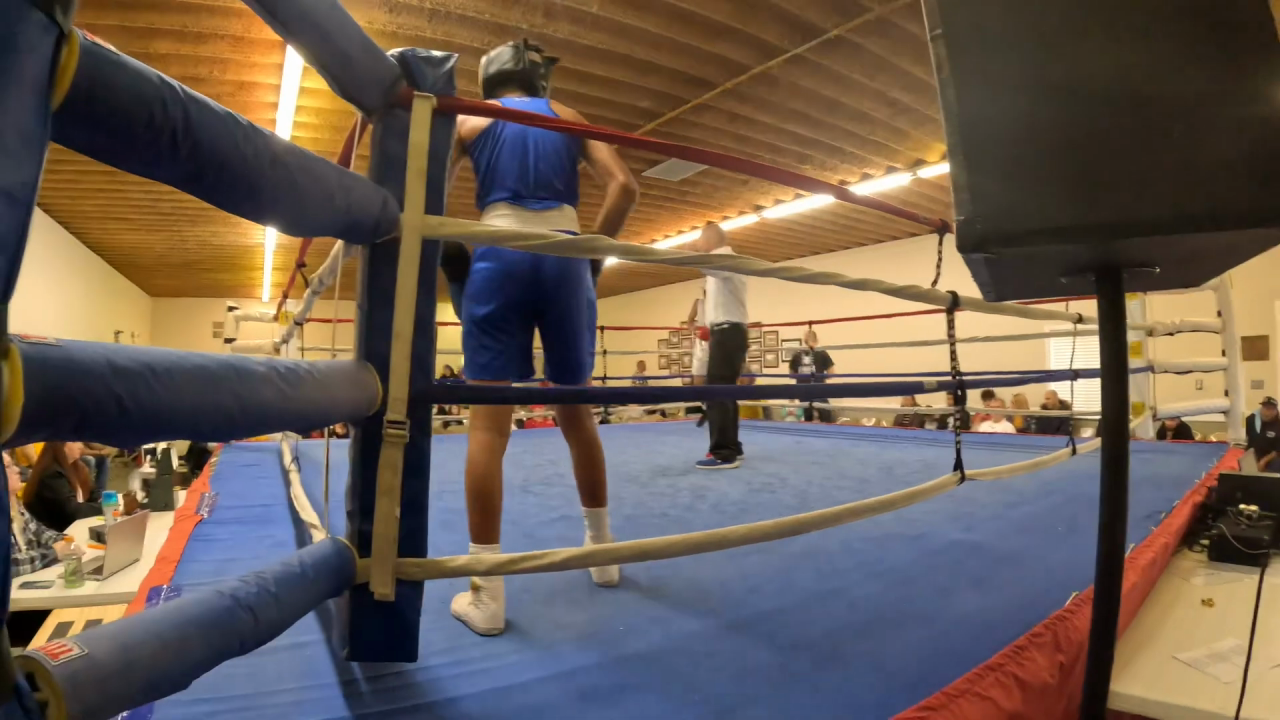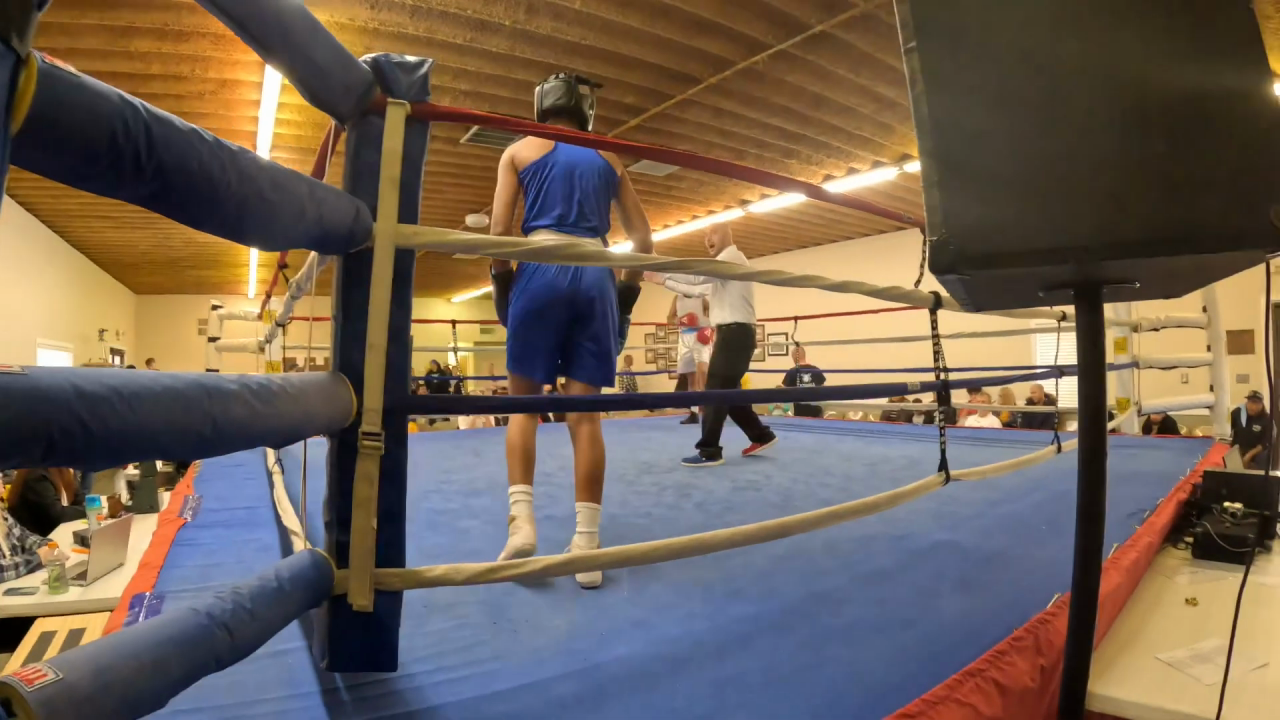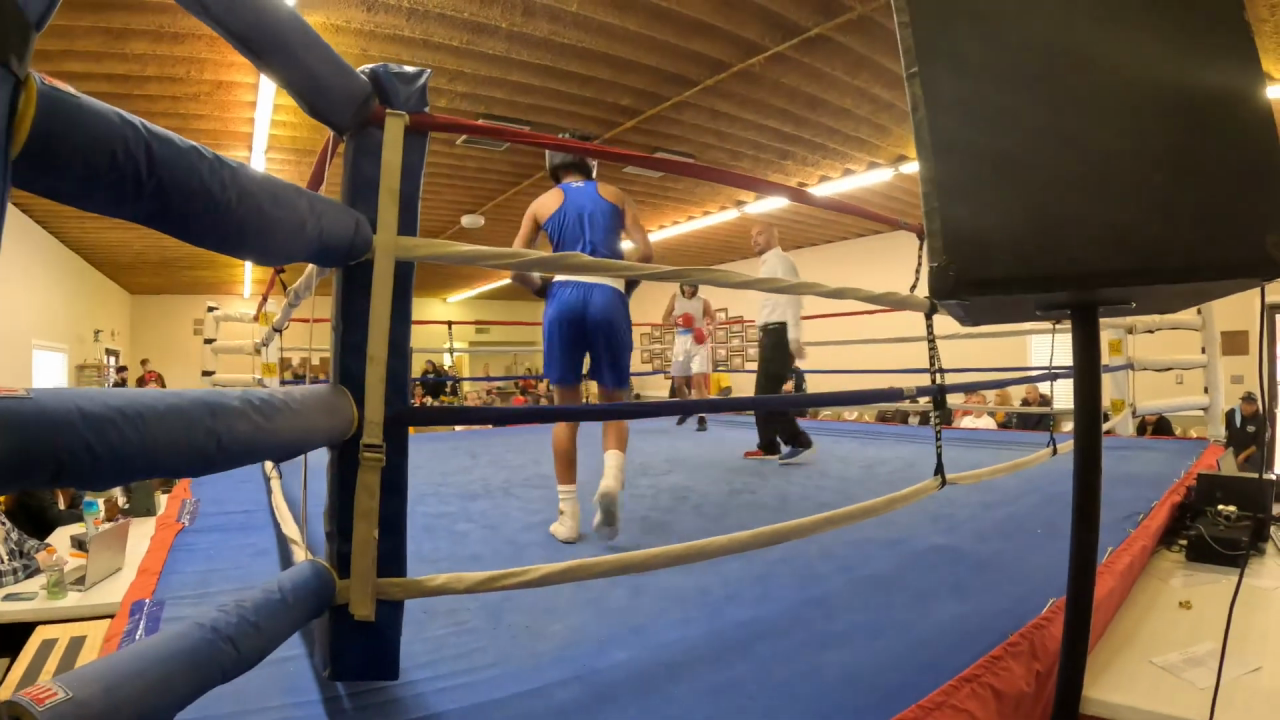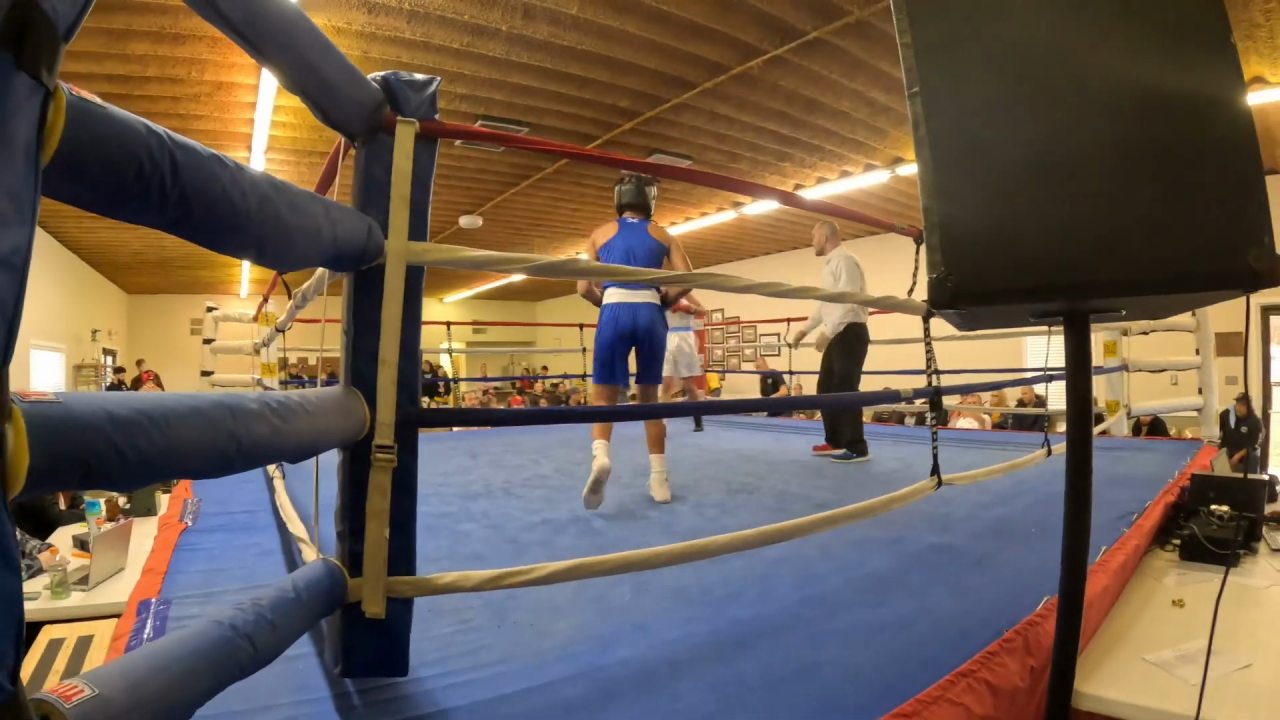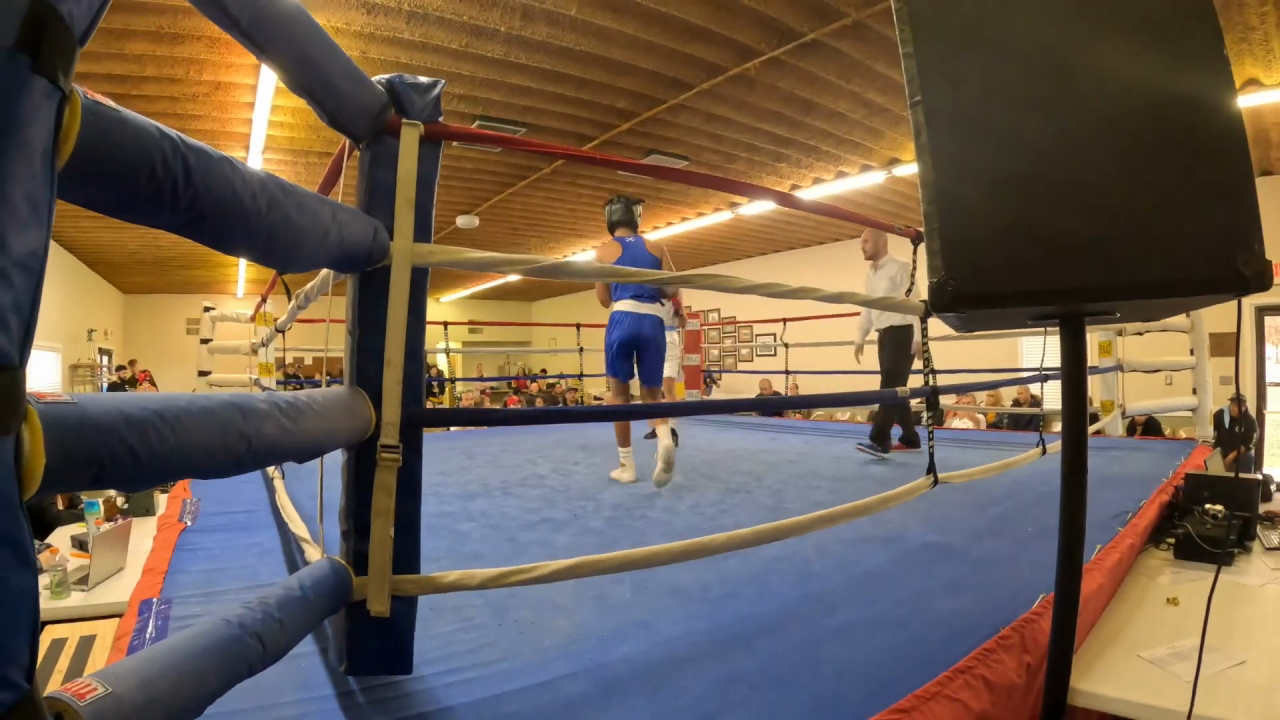
dt=0.5s
person 1, frame 1
left shoulder: (470, 119)
right shoulder: (567, 117)
right elbow: (625, 185)
left hip: (501, 255)
right hip: (563, 255)
left knee: (488, 422)
right knee: (576, 414)
left ankle: (486, 591)
right ankle: (602, 552)
person 1, frame 2
left shoulder: (519, 151)
right shoulder: (608, 160)
left elbow: (498, 231)
right elbow: (643, 238)
left wrist: (502, 288)
right wrist: (627, 295)
left hip: (542, 272)
right hip: (595, 277)
left knee: (524, 402)
right knee: (584, 415)
left ankle: (522, 525)
right ankle: (585, 546)
person 1, frame 3
left shoulder: (542, 204)
right shoulder: (614, 195)
left elbow: (517, 270)
right elbow: (645, 253)
left wrist: (542, 288)
right wrist: (625, 283)
left hip: (565, 296)
right hip: (609, 298)
left knee: (566, 409)
right knee: (613, 404)
left ankle: (567, 514)
right ankle: (611, 480)
person 1, frame 4
left shoulder: (601, 233)
right shoulder: (661, 234)
left elbow: (584, 290)
right elbow: (686, 282)
left hip: (614, 313)
right hip: (649, 314)
left knee: (605, 400)
right knee: (649, 399)
left ankle: (600, 457)
right ankle: (659, 481)
person 1, frame 5
left shoulder: (604, 251)
right shoulder: (655, 249)
left elbow: (604, 300)
right elbow: (673, 290)
left hip: (622, 320)
right hip: (652, 322)
left knee: (620, 395)
right knee: (650, 397)
left ankle: (627, 466)
right ankle: (665, 440)
person 2, frame 1
left shoulder: (723, 258)
left elbow: (713, 266)
left hip: (726, 332)
right hip: (729, 333)
left ankle: (724, 453)
right ankle: (731, 447)
person 2, frame 2
left shoulder: (731, 258)
right shoulder: (725, 263)
left elbow: (696, 277)
right elbow: (699, 288)
right wrist: (664, 281)
left hip: (735, 333)
right hip: (733, 334)
left knee: (716, 391)
right knee: (728, 391)
left ankle: (709, 452)
right ankle: (761, 436)
person 2, frame 3
left shoulder: (779, 261)
right shoulder: (768, 264)
left elbow: (791, 298)
left wrist: (794, 337)
left hip: (778, 332)
right hip: (771, 333)
left knee: (767, 392)
right knee: (768, 392)
left ankle: (799, 442)
right ankle: (767, 447)
person 2, frame 4
left shoulder: (844, 261)
right shoulder: (831, 265)
left elbow: (848, 302)
left wrist: (828, 332)
right wrist: (805, 329)
left hip: (849, 333)
right hip: (838, 336)
left knee: (845, 390)
right knee: (826, 388)
left ankle: (855, 448)
right ankle: (836, 440)
person 2, frame 5
left shoulder: (900, 268)
right shoulder: (870, 274)
right elbow: (868, 310)
left wrist: (918, 338)
right wrist: (860, 339)
left hip: (900, 334)
right hip: (884, 336)
left knee: (890, 387)
right knee: (895, 389)
left ankle: (880, 442)
right ankle: (910, 439)
